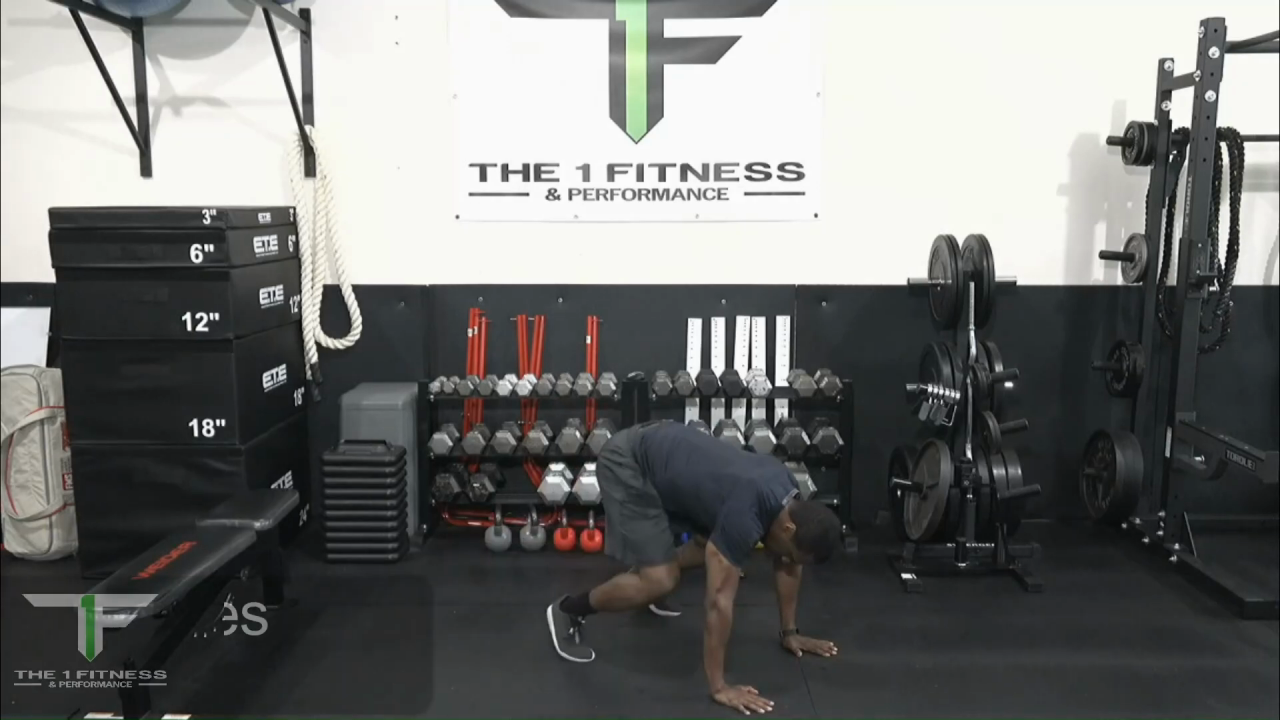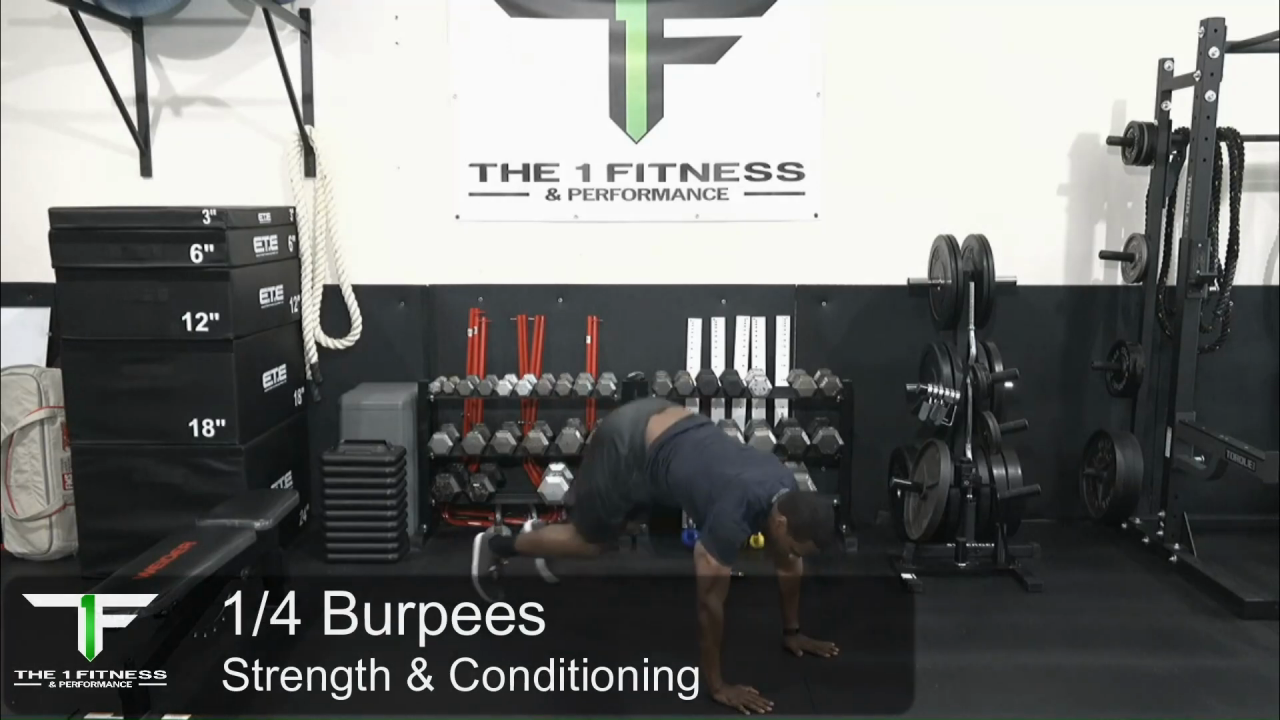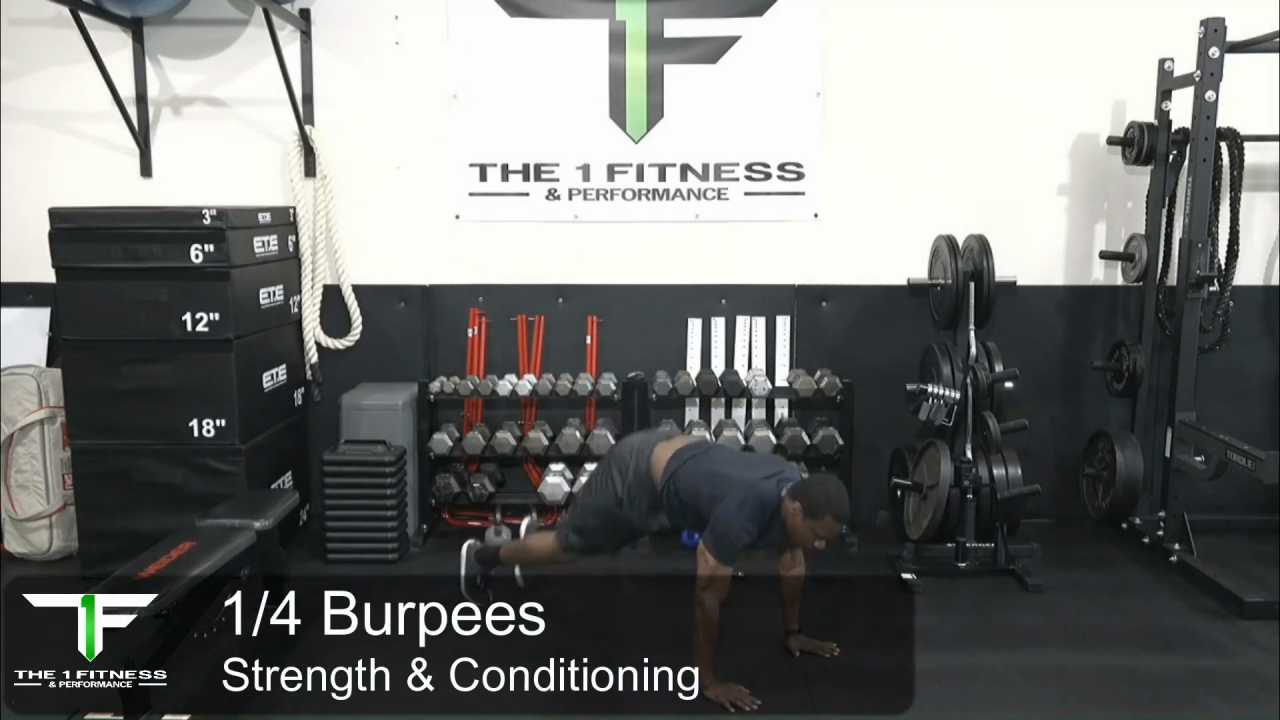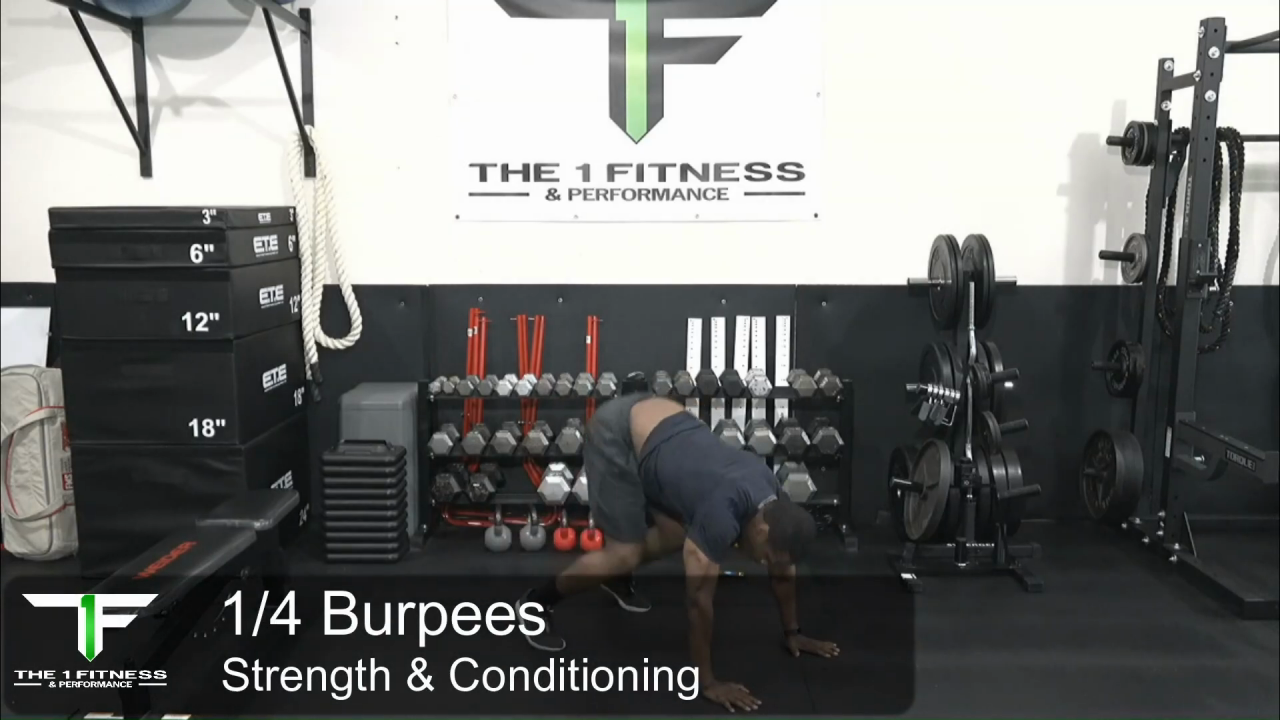
dt=1s
person 1, frame 1
left shoulder: (788, 497)
right shoulder: (745, 514)
left elbow: (787, 567)
right elbow: (720, 600)
left wrist: (790, 632)
right wrist: (719, 687)
left hip: (663, 446)
right hip: (630, 460)
left knee: (716, 546)
right knee: (660, 580)
left ankle: (645, 569)
right ankle: (569, 612)
person 1, frame 2
left shoulder: (785, 493)
right shoulder: (733, 514)
left elbow: (789, 564)
right elbow: (710, 599)
left wrist: (793, 632)
right wrist: (716, 686)
left hip: (659, 419)
right hip: (628, 439)
left knee: (606, 531)
right knee: (590, 541)
left ankle: (540, 532)
right ankle: (496, 545)
person 1, frame 3
left shoulder: (795, 488)
right shoulder: (742, 512)
left elbow: (792, 563)
right elbow: (708, 599)
left wrist: (793, 632)
right wrist: (708, 681)
left hip: (667, 451)
right hip: (636, 473)
left knee: (604, 539)
right knee: (571, 546)
left ankle: (537, 529)
right ankle: (482, 555)
person 1, frame 4
left shoulder: (773, 505)
right shoulder: (721, 515)
left elbow: (783, 569)
right elbow: (700, 598)
left wrist: (793, 633)
right wrist: (707, 682)
left hip: (657, 420)
right hip: (617, 432)
left knee: (678, 536)
right knee: (625, 557)
left ankle: (614, 577)
right ankle: (537, 599)
